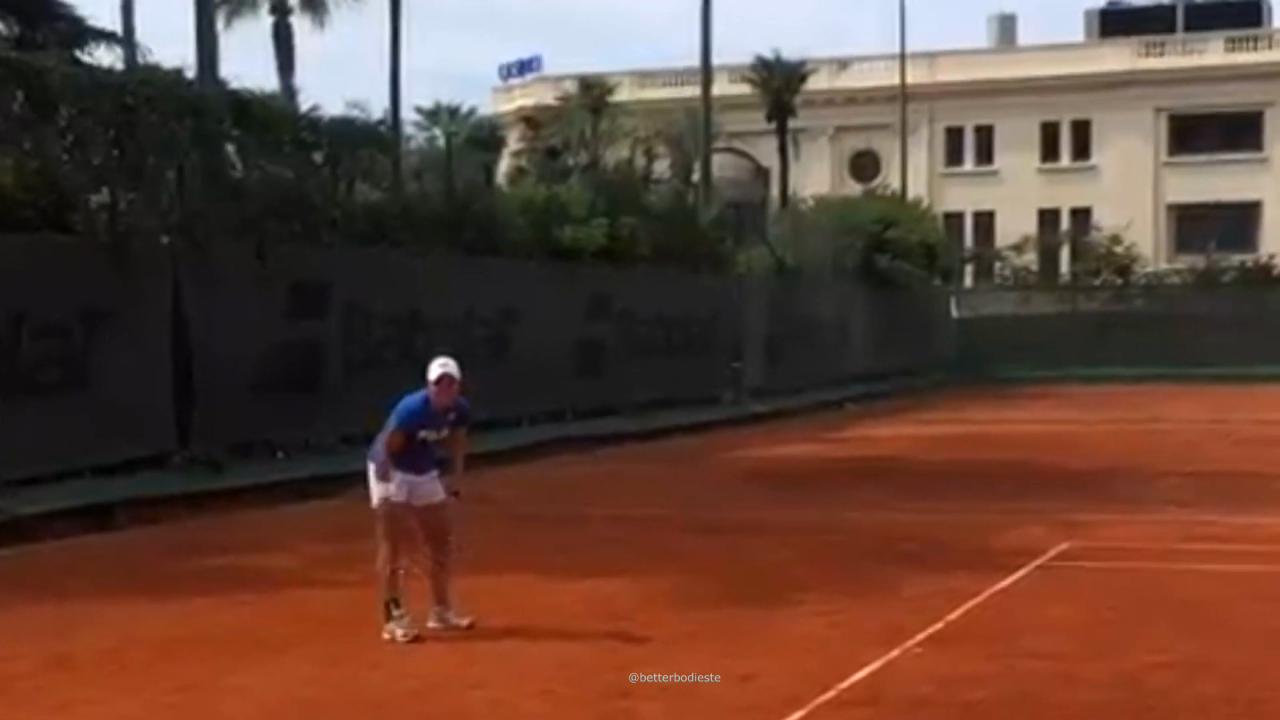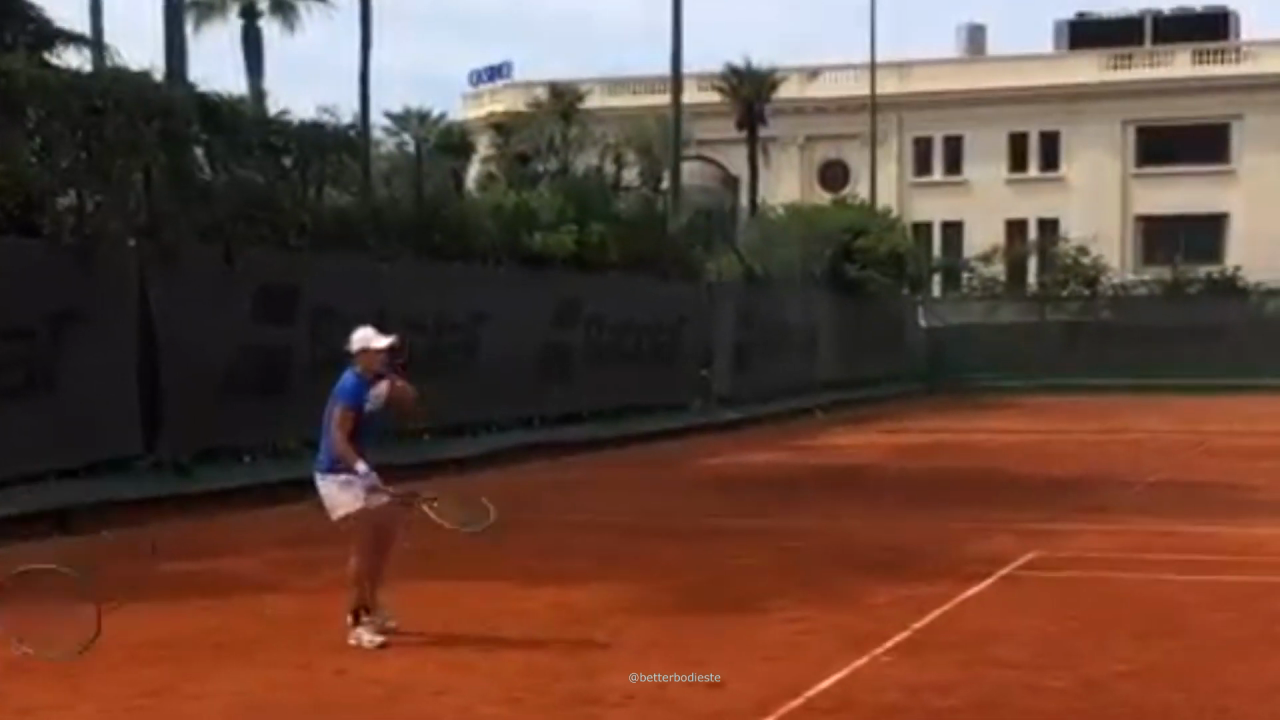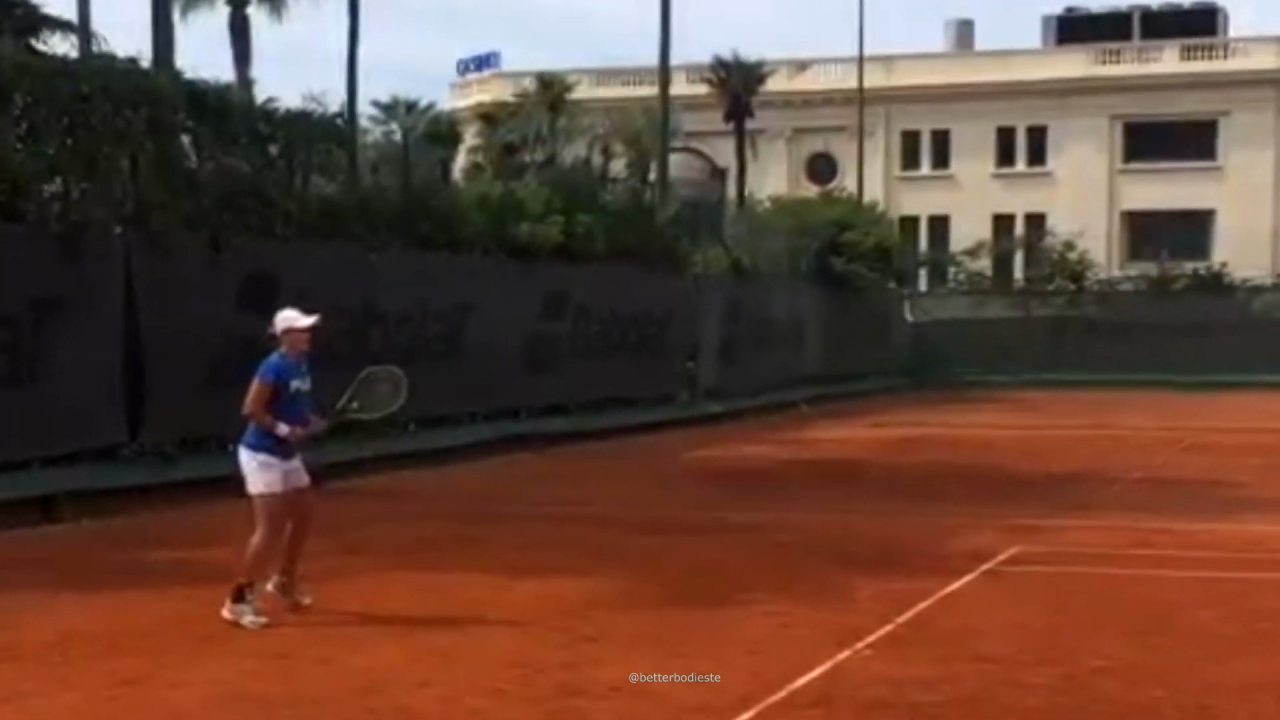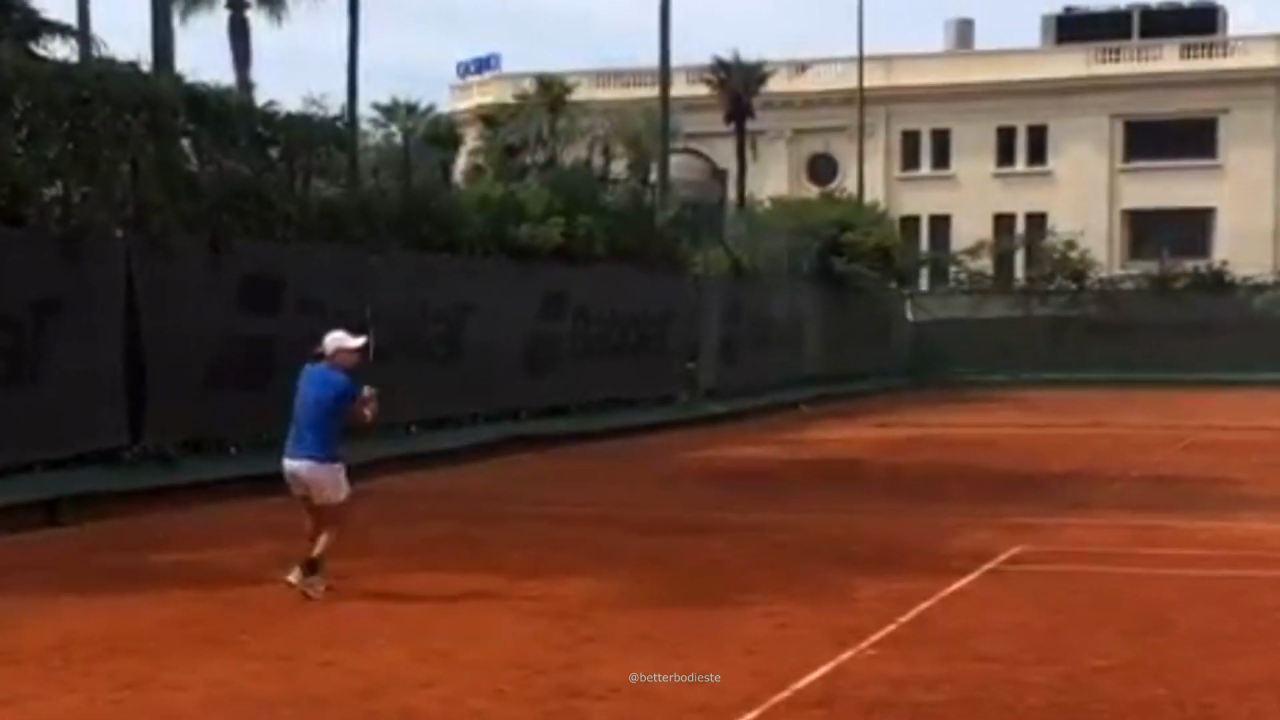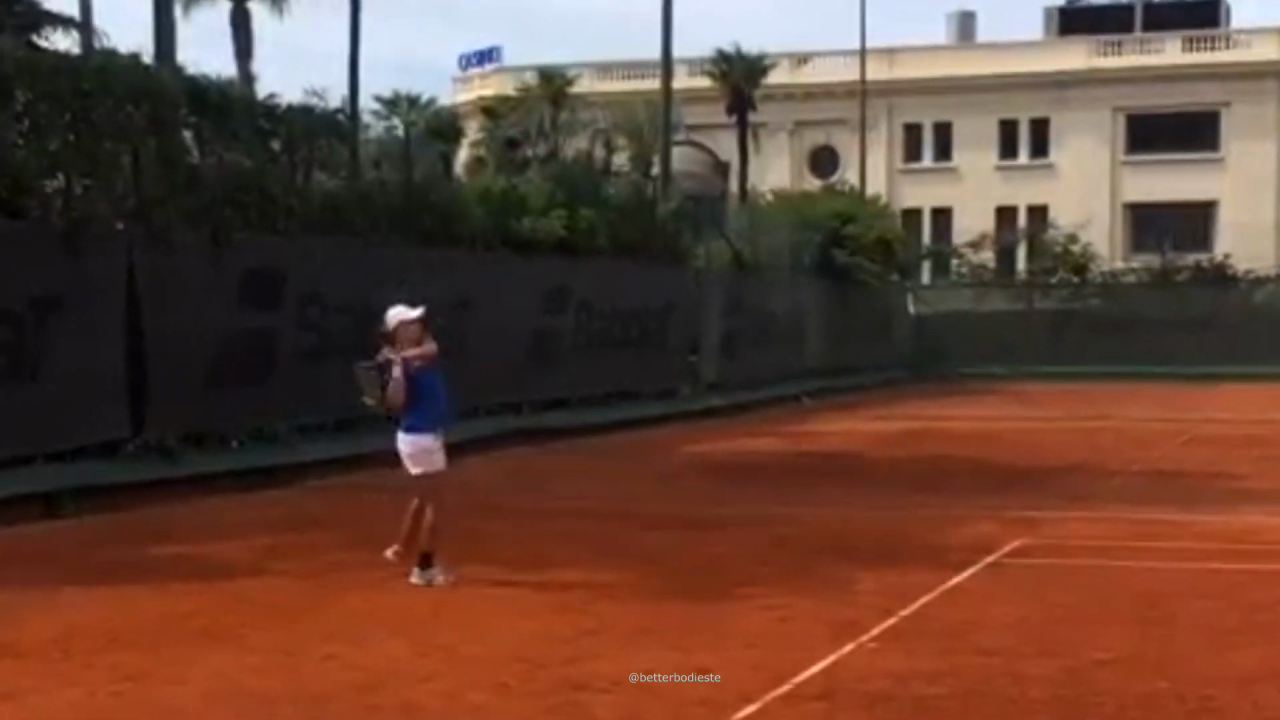
dt=1s
person 1, frame 1
left shoulder: (459, 409)
right shoulder: (411, 409)
left elbow: (457, 449)
right elbow: (384, 451)
left wrist: (452, 487)
right wrist: (383, 493)
left hip: (425, 474)
right hip: (391, 472)
left knee: (442, 542)
right knee: (392, 544)
left ankle: (441, 611)
right ankle: (394, 618)
person 1, frame 2
left shoulder: (377, 377)
right shoulder: (349, 387)
left elbow: (410, 396)
right elbow: (338, 439)
left wrist: (391, 385)
right wrist: (364, 472)
left hip: (360, 475)
right hip: (337, 475)
left knee: (386, 535)
right knee: (364, 545)
left ankle: (371, 608)
right ankle: (360, 624)
person 1, frame 3
left shoulder: (302, 365)
right shoulder: (274, 367)
right elbow: (251, 409)
left wrist: (310, 420)
right wrist: (285, 431)
left hip: (287, 456)
right hip: (261, 454)
left knee: (303, 520)
right knee: (269, 530)
left ankle: (285, 582)
right ankle: (238, 600)
person 1, frame 4
left shoulder: (308, 371)
right shoulder: (347, 383)
right elbow: (361, 417)
left wrist: (360, 397)
right wrist: (370, 407)
left hip: (292, 461)
right hip: (323, 463)
left knee: (316, 517)
right knee: (334, 525)
left ankle: (312, 573)
right ankle: (306, 571)
person 1, frame 5
left shoulder: (423, 343)
right shoulder: (394, 364)
left elbow: (431, 350)
right elbow: (395, 404)
left wrist: (402, 355)
right wrist: (397, 370)
left hip: (429, 435)
right hip: (418, 437)
left knee: (423, 498)
right knee: (433, 502)
left ankle: (401, 549)
right ankle: (424, 568)
